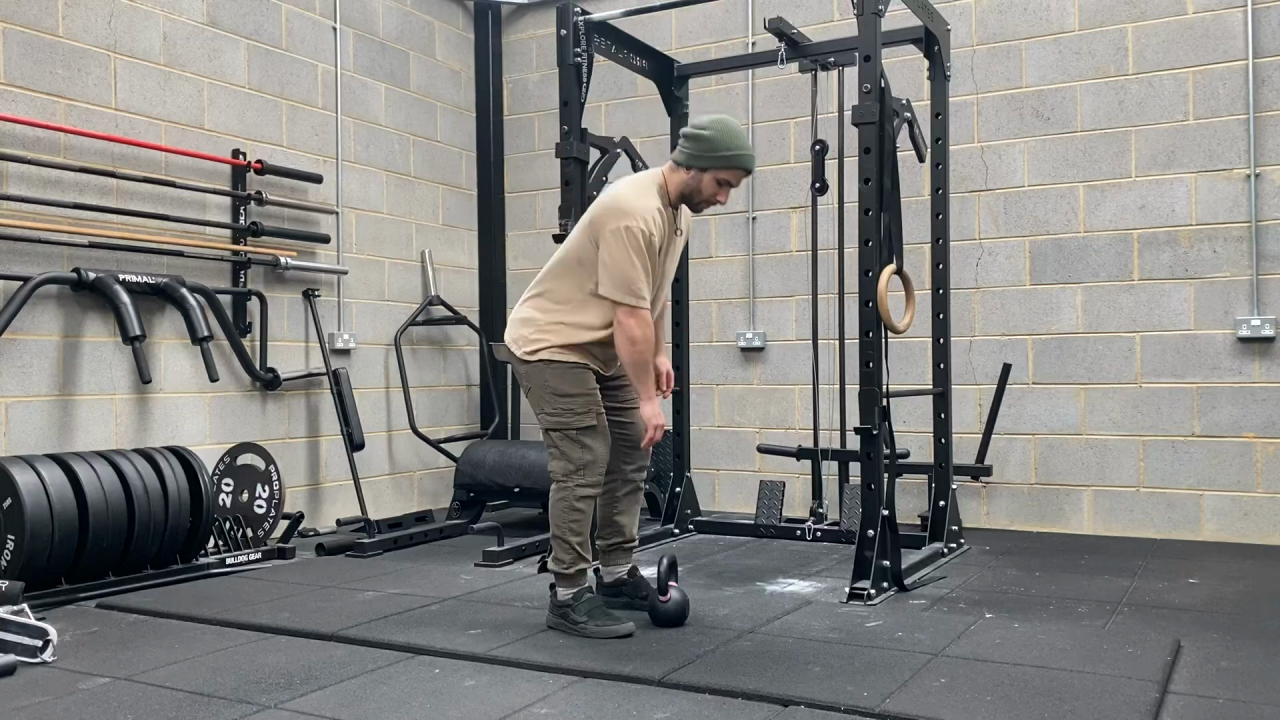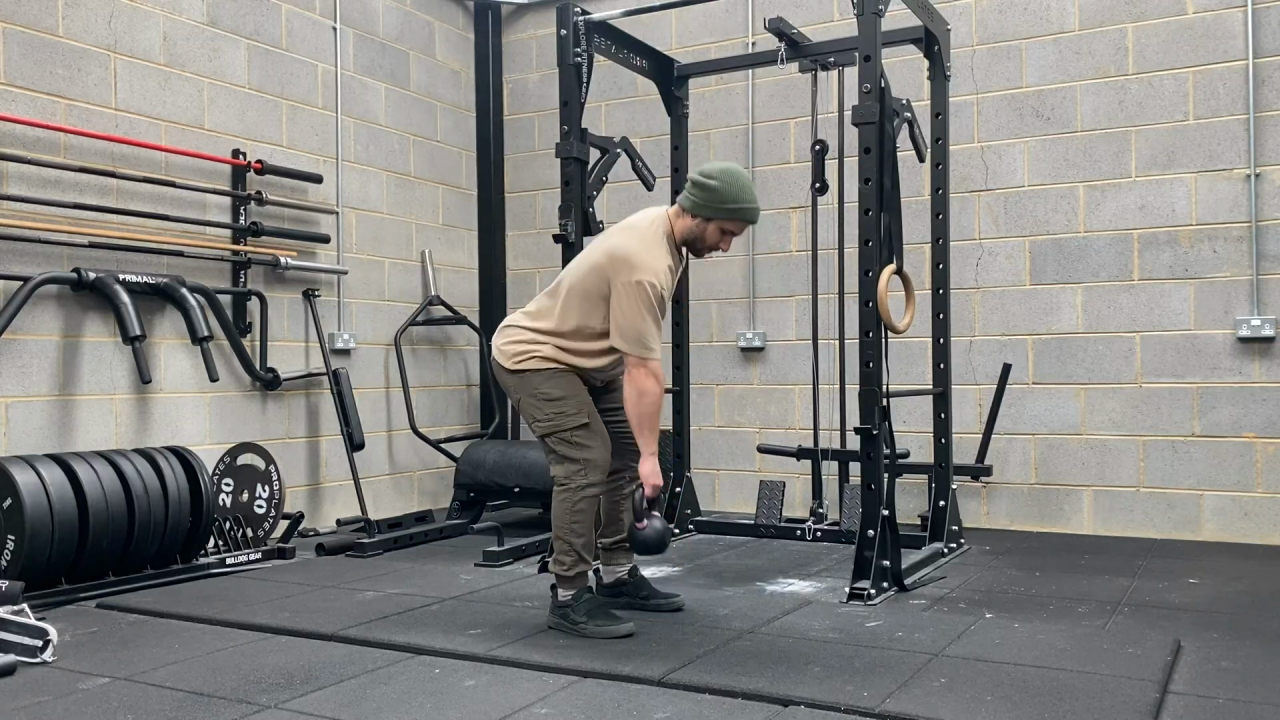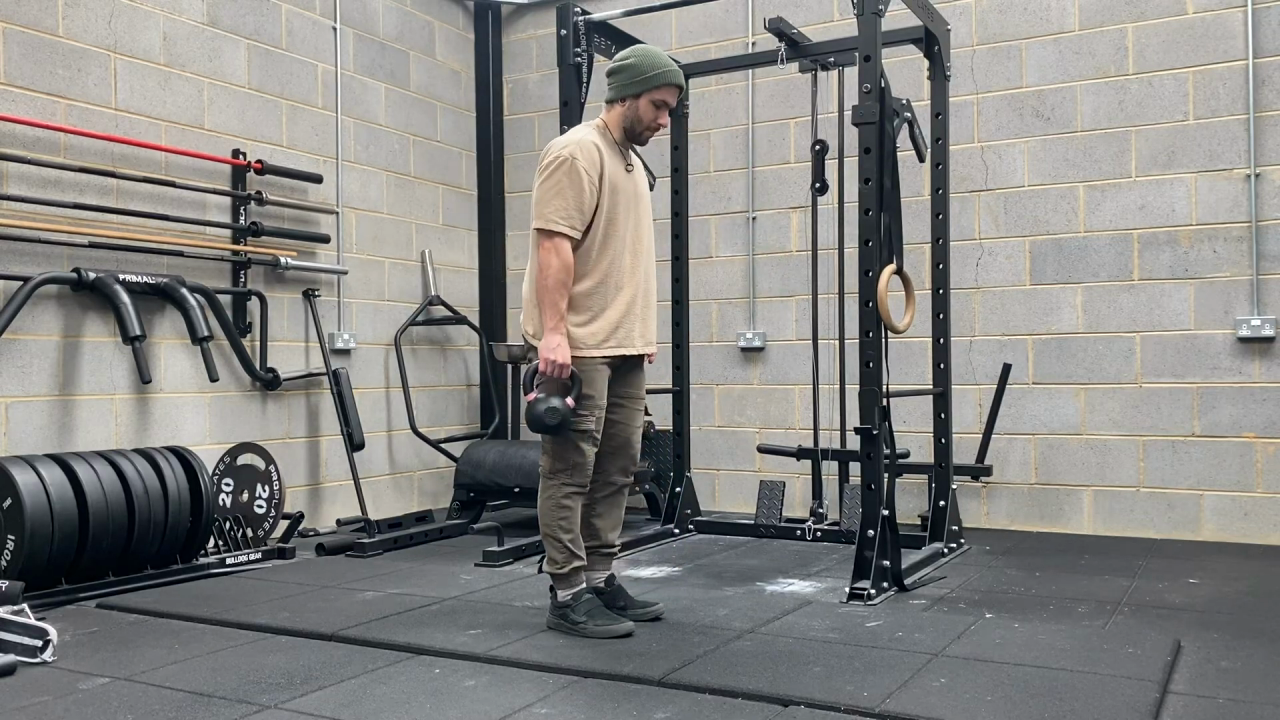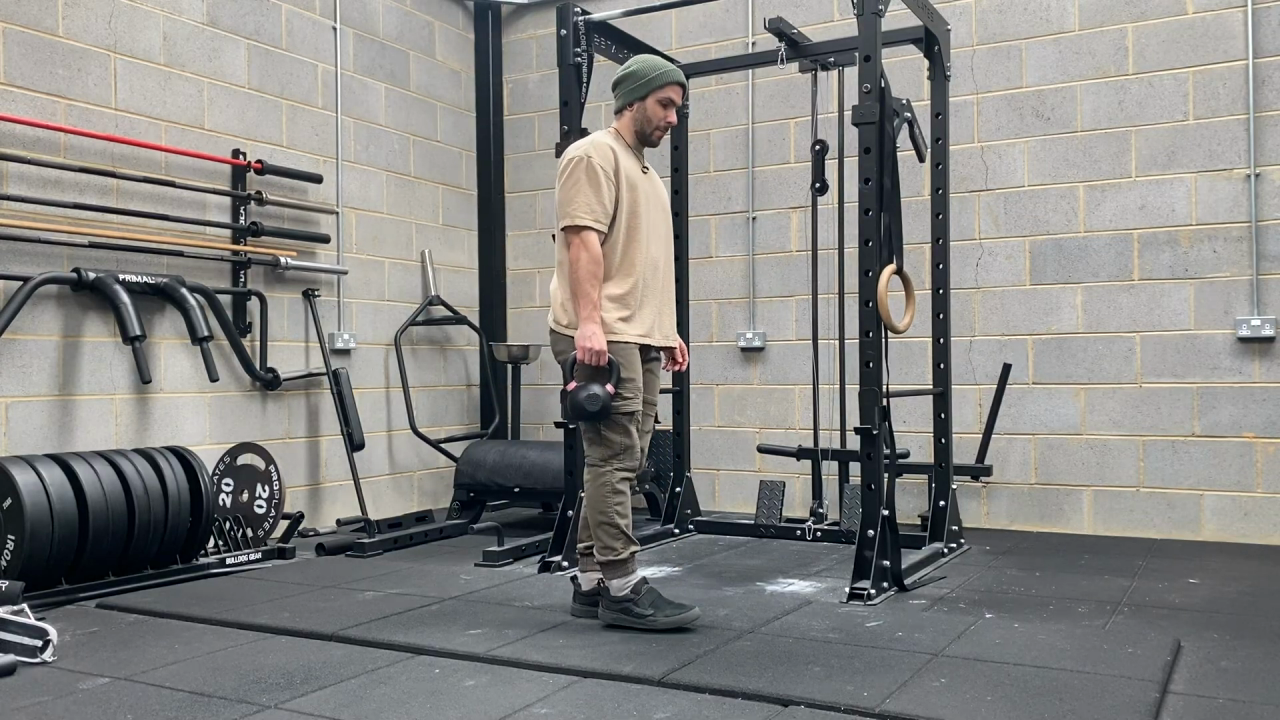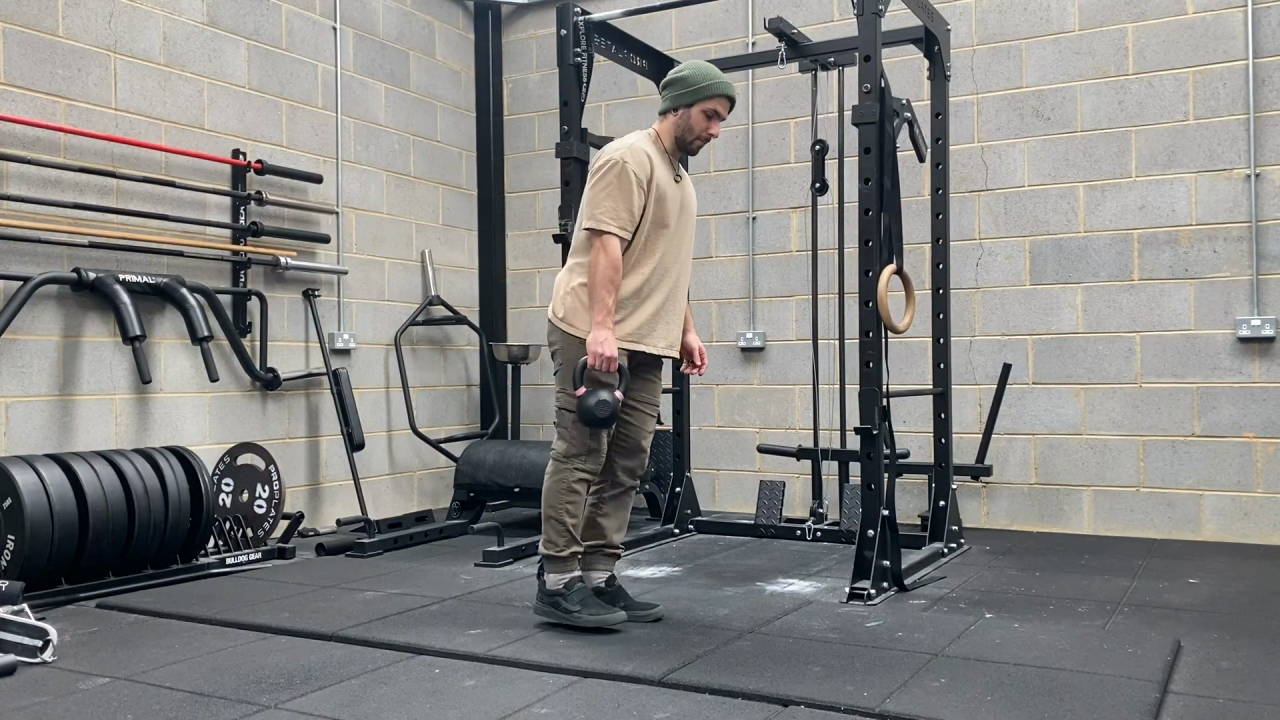
dt=1s
person 1, frame 1
left shoulder: (673, 206)
right shoulder: (636, 214)
right elbow: (630, 317)
left wrist: (658, 356)
right wrist: (649, 403)
left hip: (596, 346)
right hip: (549, 343)
left knee: (629, 455)
right knee: (583, 461)
left ankle: (616, 576)
right ankle: (568, 595)
person 1, frame 2
left shoulder: (664, 232)
right shoulder: (646, 263)
right elbow: (641, 370)
right wrist: (649, 458)
left hip: (581, 354)
right hip: (533, 355)
left knee: (623, 461)
right knee: (586, 463)
left ankle: (616, 576)
right ankle: (569, 596)
person 1, frame 3
left shoulder: (630, 163)
right shoulder: (577, 153)
right elbow: (554, 246)
left wrist: (642, 331)
right wrist: (552, 333)
left hip: (623, 345)
right hip: (576, 345)
left knee: (616, 469)
right knee: (571, 470)
left ankle: (598, 579)
right ankle: (568, 595)
person 1, frame 4
left shoulder: (644, 172)
right shoulder: (594, 155)
right elbow: (583, 241)
left wrist: (666, 330)
right wrist: (589, 323)
left hip: (638, 338)
right hip: (601, 336)
left knee: (620, 459)
right knee: (614, 458)
left ankle: (592, 581)
right ankle: (622, 587)
person 1, frame 5
left shoulder: (680, 176)
right shoulder: (628, 158)
right elbow: (605, 246)
left wrist: (686, 330)
right wrist: (601, 329)
left hip: (644, 342)
right hip: (594, 334)
left knee: (626, 463)
right knee: (579, 454)
left ankle: (596, 578)
right ankle: (557, 581)
